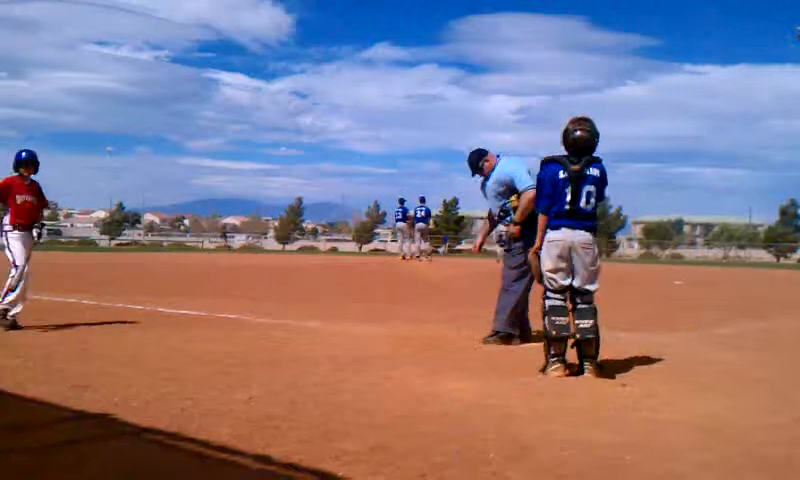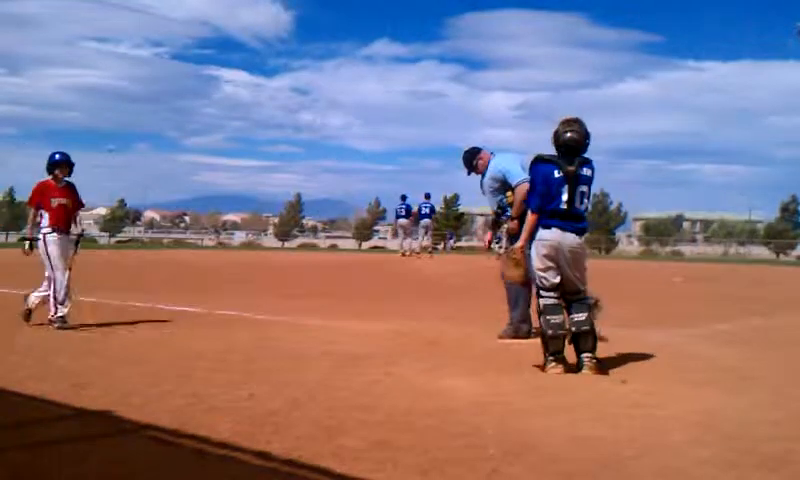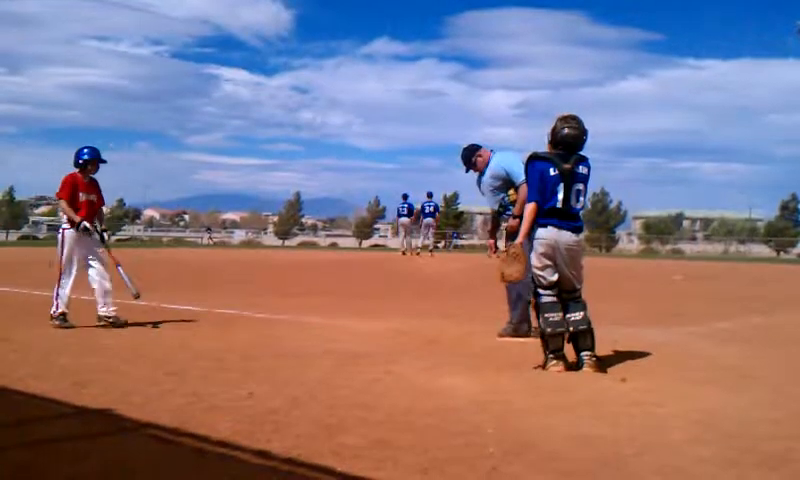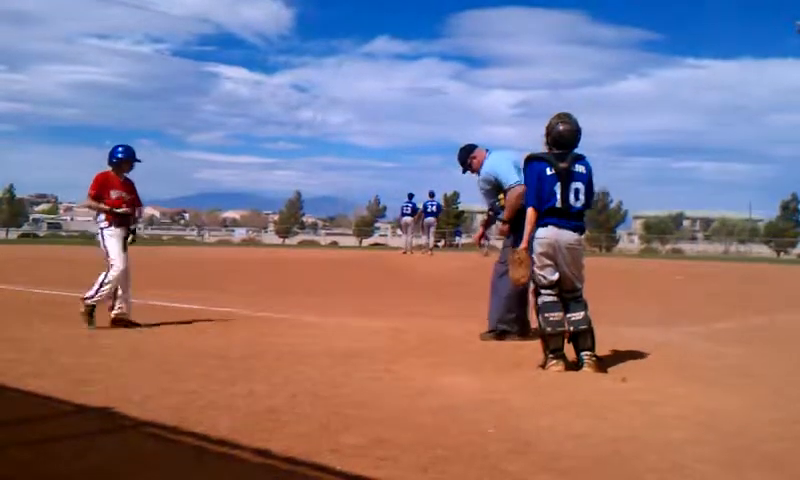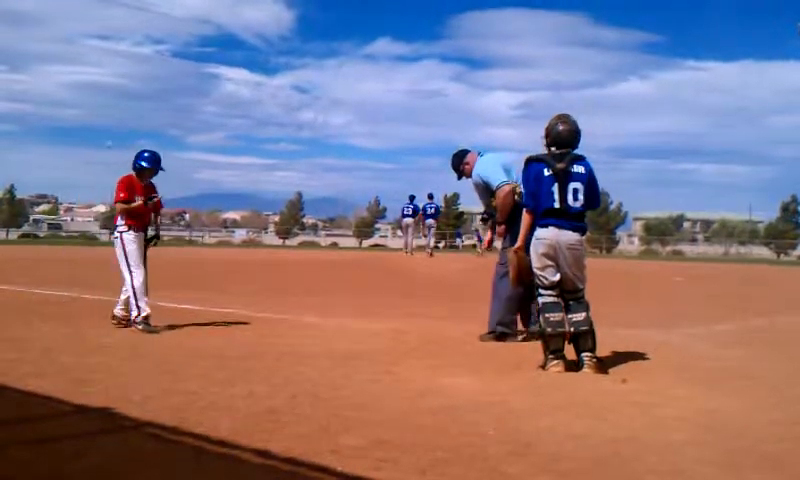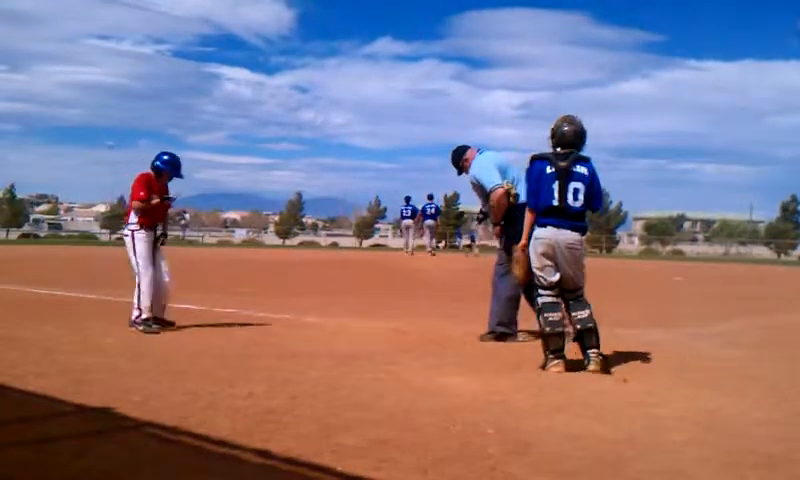
dt=0.3s
person 1, frame 1
left shoulder: (551, 167)
right shoulder: (598, 168)
left elbow: (545, 210)
left wrist: (538, 242)
left hip: (556, 236)
right hip: (586, 237)
left knee: (555, 296)
right knee: (585, 299)
left ankle: (557, 361)
right ankle: (589, 362)
person 1, frame 2
left shoulder: (543, 166)
right shoulder: (588, 168)
left elbow: (535, 208)
left wrist: (523, 240)
left hip: (547, 235)
right hip: (575, 238)
left knee: (549, 295)
right knee: (577, 296)
left ankle: (554, 358)
right ankle: (587, 357)
person 1, frame 3
left shoulder: (539, 163)
right shoulder: (584, 165)
left elbow: (533, 202)
left wrist: (521, 236)
left hip: (544, 234)
right hip: (572, 236)
left knee: (547, 293)
right knee: (573, 294)
left ankle: (555, 356)
right ankle: (587, 355)
person 1, frame 4
left shoulder: (536, 164)
right shoulder: (583, 165)
left elbow: (533, 206)
right elbow: (587, 203)
left wrist: (525, 241)
left hip: (544, 233)
right hip: (573, 236)
left knee: (546, 293)
right knee: (573, 294)
left ankle: (555, 356)
right ankle: (586, 355)
person 1, frame 5
left shoulder: (536, 165)
right shoulder: (584, 166)
left elbow: (530, 208)
right elbow: (593, 204)
left wrist: (521, 239)
left hip: (545, 235)
right hip: (574, 237)
left knee: (548, 294)
right knee: (575, 295)
left ankle: (555, 357)
right ankle: (587, 356)
person 1, frame 6
left shoulder: (539, 164)
right shoulder: (587, 167)
left elbow: (532, 207)
right elbow: (595, 206)
left wrist: (525, 238)
left hip: (544, 234)
right hip: (573, 236)
left knee: (548, 293)
right knee: (575, 294)
left ankle: (555, 357)
right ankle: (592, 354)
person 2, frame 1
left shoulder: (510, 166)
right shoulder: (489, 180)
left elbow: (531, 194)
right elbow: (495, 211)
left wrist: (516, 223)
right wrist: (483, 235)
left hip: (527, 229)
right hip: (516, 231)
left knee: (515, 281)
right knee: (512, 279)
left ankle: (505, 331)
right ankle: (518, 330)
person 2, frame 2
left shoulder: (504, 162)
right shoulder: (487, 177)
left elbow: (524, 188)
left wrist: (515, 218)
right wrist: (491, 231)
right hip: (516, 226)
right ankle: (519, 325)
person 2, frame 3
left shoulder: (505, 160)
right shoulder: (482, 178)
left elbow: (528, 186)
left wrist: (516, 217)
right wrist: (492, 234)
right hip: (515, 224)
left ankle: (521, 323)
right ankle: (520, 323)
person 2, frame 4
left shoulder: (496, 163)
right shoulder: (485, 171)
left elbow: (518, 190)
right elbow: (496, 204)
left wrist: (505, 221)
right wrist: (484, 227)
left hip: (522, 221)
right hip: (516, 222)
left knee: (505, 272)
left ankle: (502, 327)
right ankle: (518, 325)
person 2, frame 5
left shoulder: (481, 168)
right shoulder: (490, 160)
left elbow: (505, 191)
left wrist: (501, 222)
right wrist: (492, 229)
left hip: (522, 218)
left knee: (507, 274)
left ankle: (502, 330)
right ankle: (532, 325)
person 2, frame 6
left shoulder: (478, 168)
right shoulder: (490, 157)
left elbow: (499, 194)
left wrist: (496, 223)
right wrist: (499, 221)
left hip: (519, 218)
left knee: (506, 274)
left ankle: (502, 330)
person 3, frame 1
left shoulder: (36, 186)
left elbow: (40, 209)
left wrist: (38, 226)
left hip: (29, 234)
left knee: (18, 273)
right knee: (21, 271)
person 3, frame 2
left shoulder: (71, 187)
right shoulder: (42, 186)
left elbow: (74, 212)
right elbow: (33, 212)
left wrist: (77, 230)
right wrist: (29, 238)
left hip: (65, 236)
right hip: (49, 235)
left knee: (53, 276)
right knee: (58, 275)
left ankle: (31, 302)
right ankle: (57, 315)
person 3, frame 3
left shoulder: (94, 183)
right shoulder: (70, 179)
left elbow: (98, 207)
right elbow: (63, 205)
left wrist: (102, 227)
right wrist: (81, 221)
left hip: (90, 233)
right hip: (71, 231)
left knee: (100, 271)
right knee: (67, 274)
left ankle: (107, 313)
right ankle: (58, 313)
person 3, frame 4
left shoulder: (129, 183)
right shoulder: (102, 178)
left elbow: (135, 207)
right elbow: (89, 203)
left wrist: (133, 227)
right wrist: (112, 209)
left hip: (123, 230)
right hip: (108, 228)
left knee: (124, 273)
right knee: (117, 267)
left ankle: (119, 313)
right ankle: (91, 300)
person 3, frame 5
left shoulder: (151, 186)
right shoulder: (126, 181)
left elbow: (156, 211)
right elbow: (119, 208)
left wrist: (156, 231)
right wrist: (142, 203)
left hip: (141, 234)
right hip: (125, 233)
left knee: (138, 276)
right knee: (136, 274)
left ankle: (119, 314)
right ankle: (138, 317)
person 3, frame 6
left shoulder: (163, 185)
right shoulder: (143, 179)
left elbow: (164, 210)
right elbow: (137, 206)
left wrist: (164, 231)
right wrist: (159, 201)
left hip: (152, 232)
right hip: (137, 232)
left knee: (162, 277)
right knee: (145, 275)
left ankle: (157, 315)
right ankle: (140, 318)
